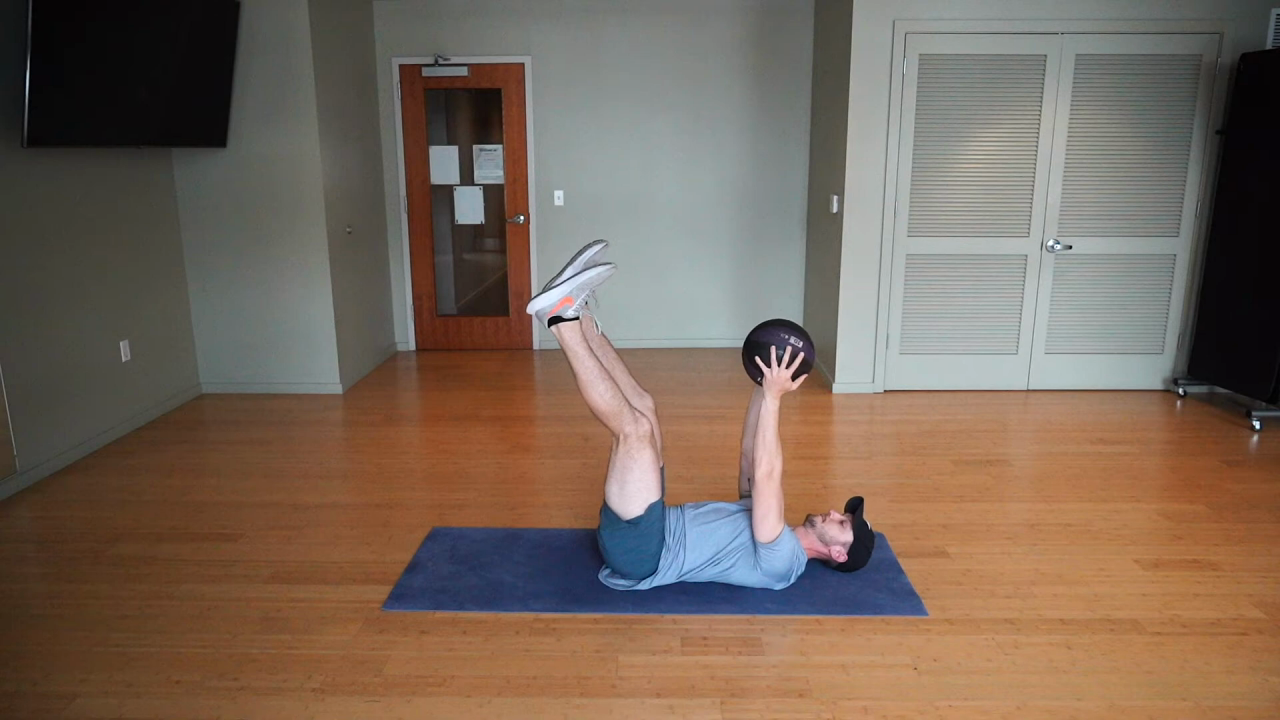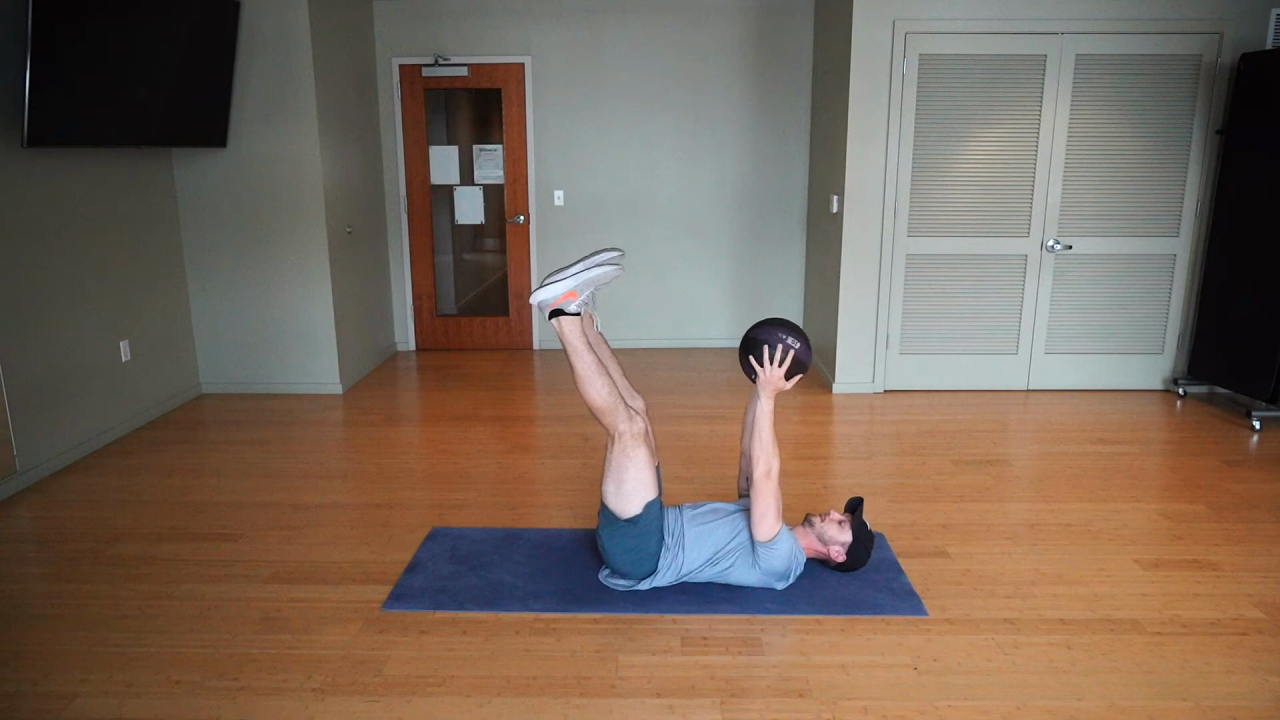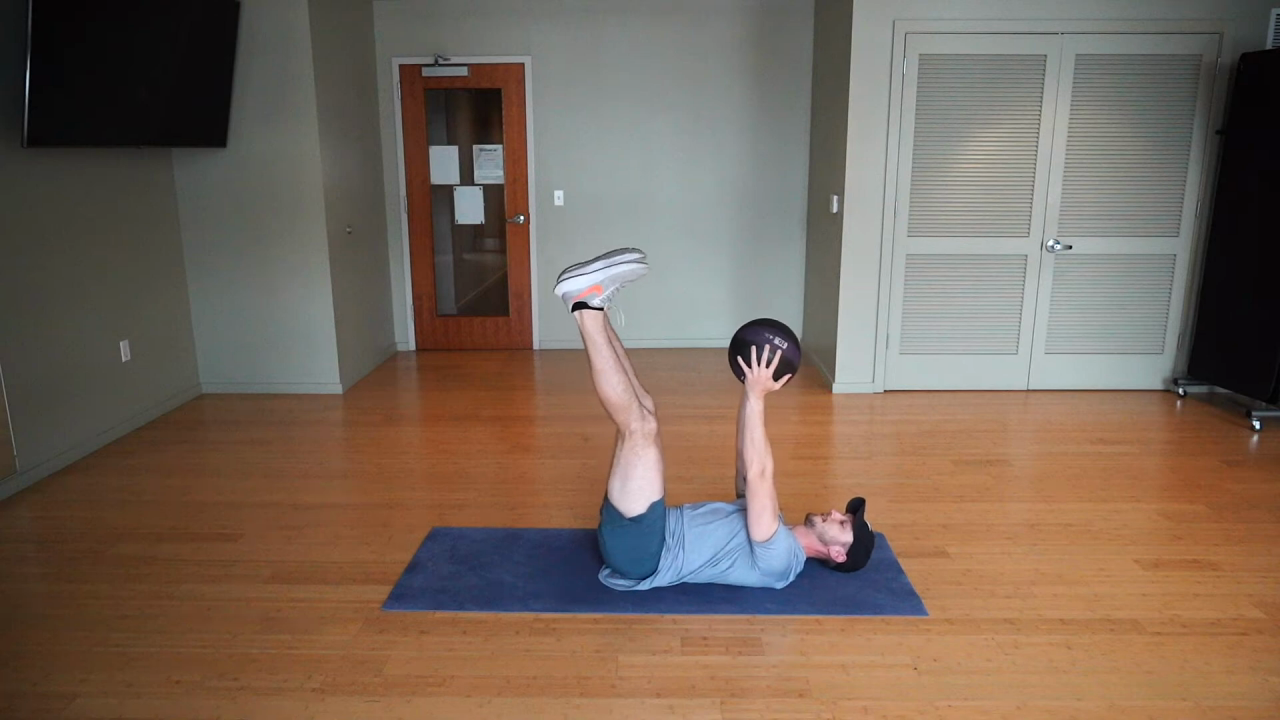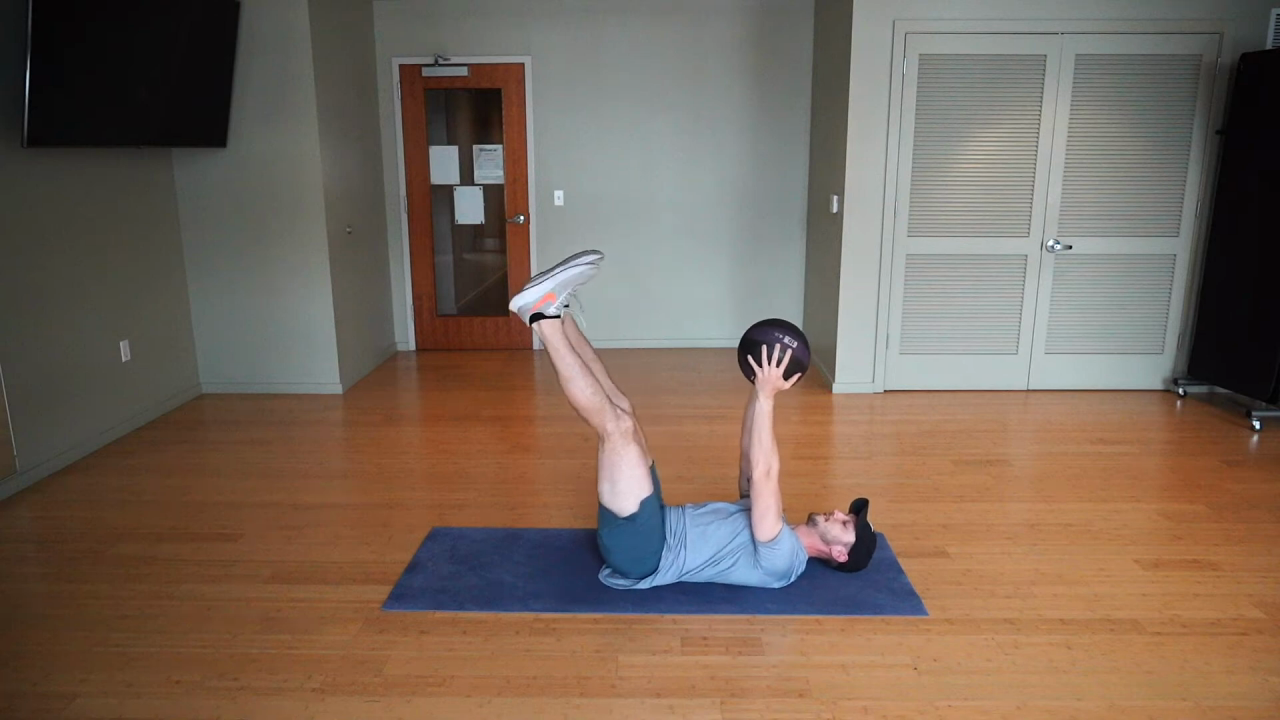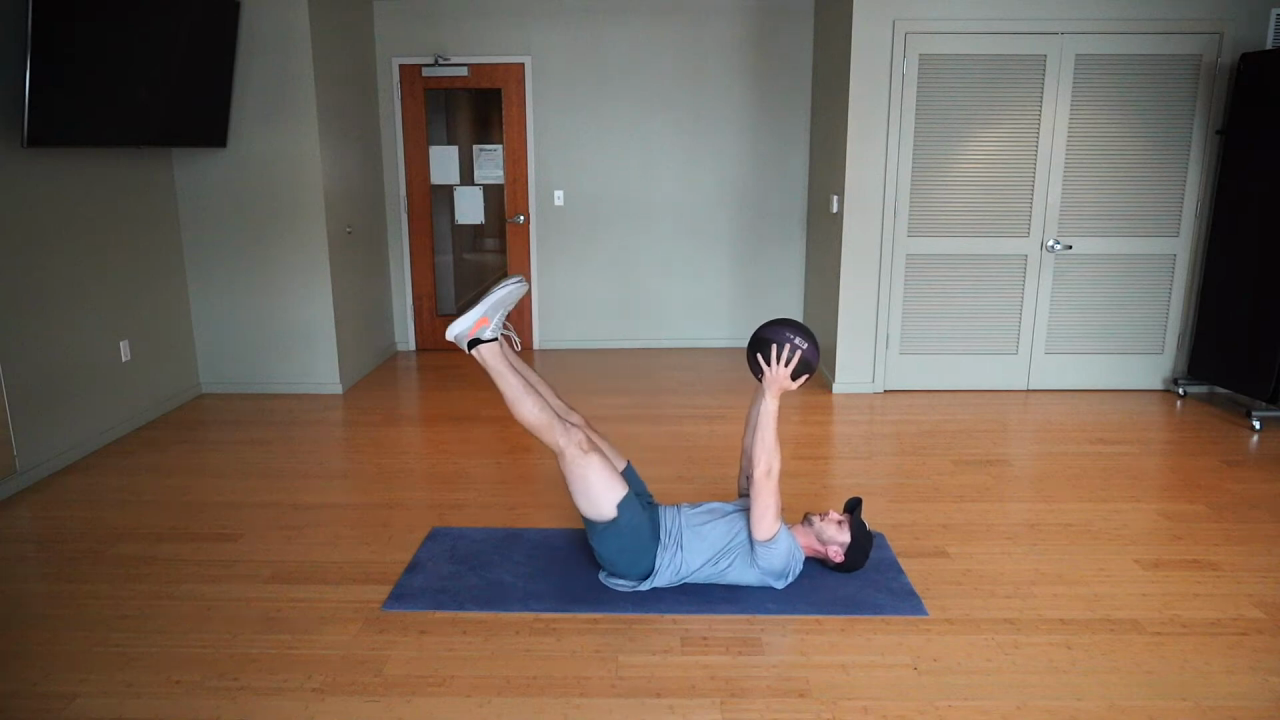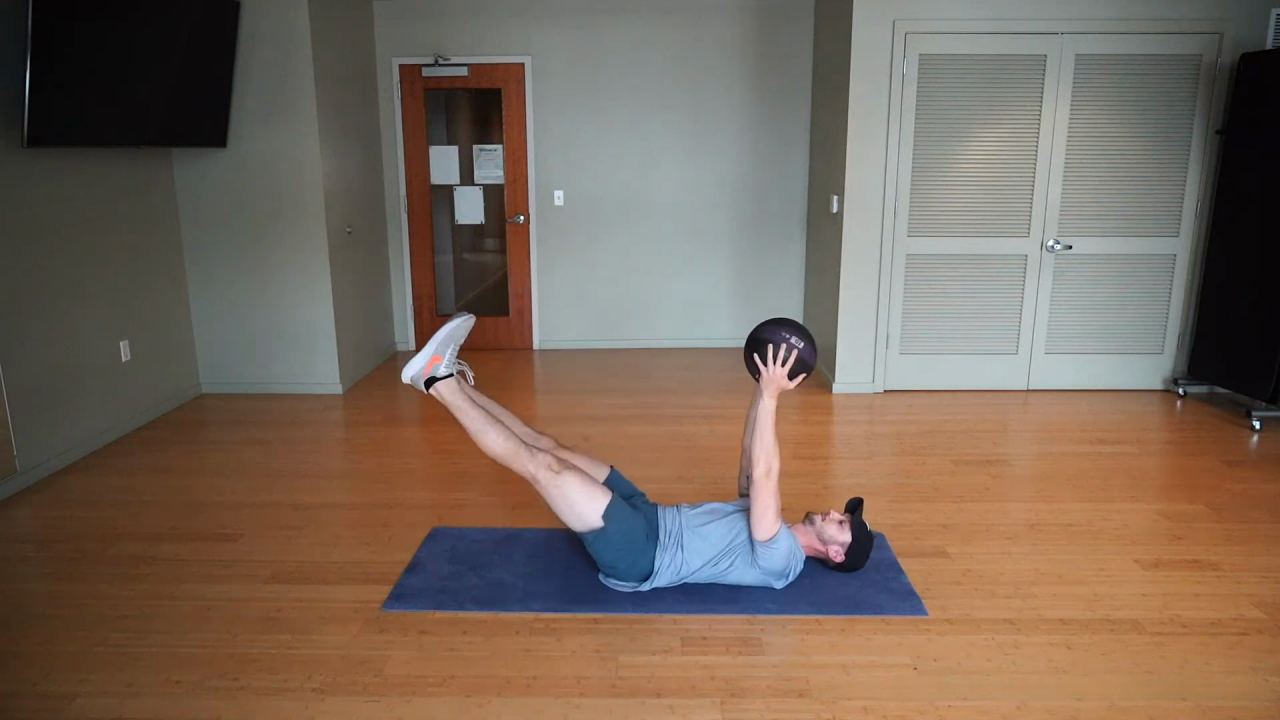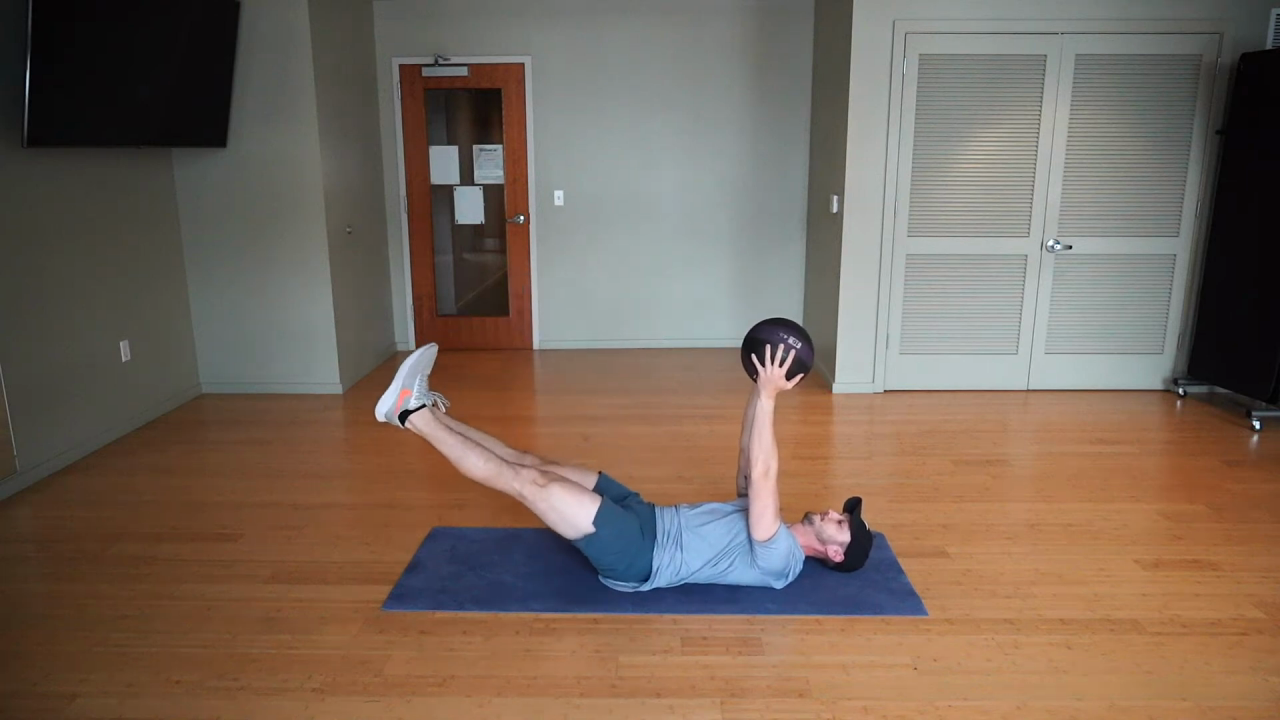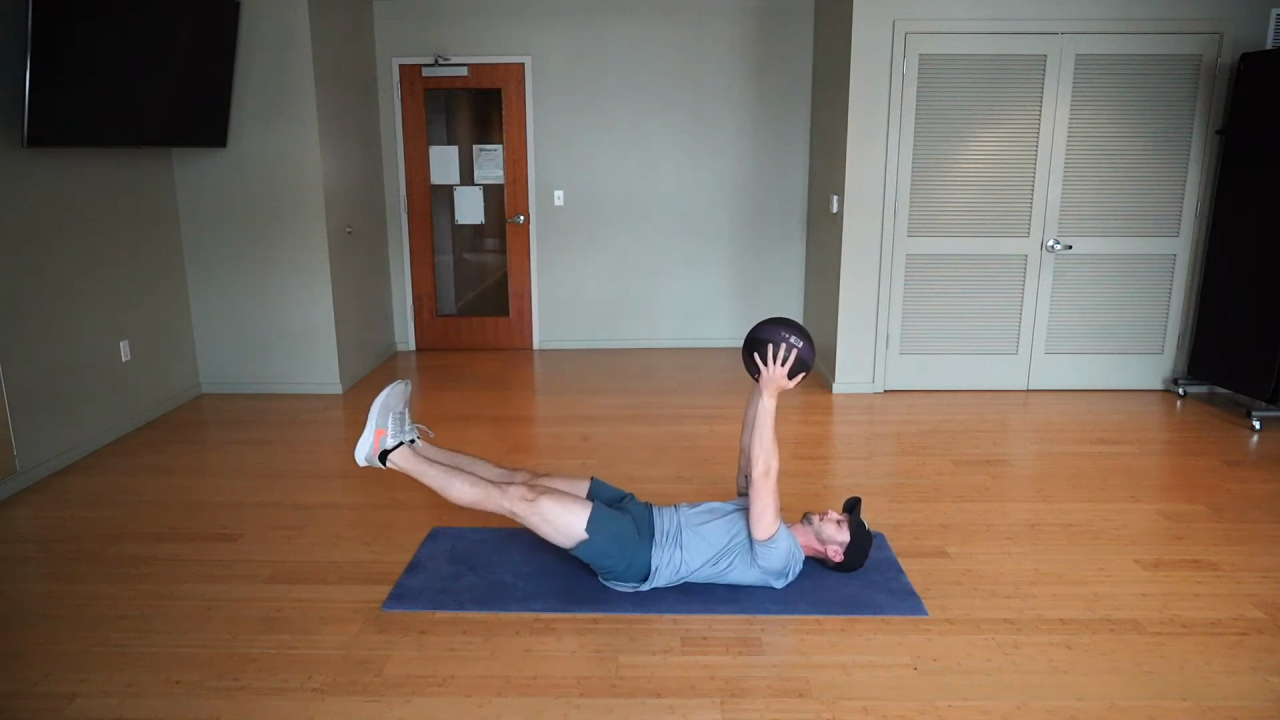
dt=0.3s
person 1, frame 1
left shoulder: (782, 560)
right shoulder: (770, 522)
left elbow: (766, 476)
right elbow: (750, 464)
left wrist: (773, 398)
right wrist: (763, 390)
left hip: (637, 552)
right hip: (652, 531)
left knee: (634, 427)
right knee: (642, 408)
left ankle: (564, 319)
right ankle: (577, 315)
person 1, frame 2
left shoulder: (780, 560)
right shoulder: (770, 527)
left elbow: (764, 475)
right elbow: (750, 469)
left wrist: (767, 397)
right wrist: (761, 390)
left hip: (637, 553)
right hip: (656, 533)
left knee: (627, 426)
right knee: (632, 409)
left ankle: (566, 312)
right ankle: (575, 312)
person 1, frame 3
left shoulder: (779, 559)
right shoulder: (772, 528)
left elbow: (758, 474)
right elbow: (746, 467)
left wrist: (755, 398)
right wrist: (754, 390)
left hip: (637, 552)
right hip: (655, 532)
left knee: (638, 425)
right knee: (641, 411)
left ankle: (588, 308)
right ankle: (592, 306)
person 1, frame 4
left shoulder: (782, 558)
right shoulder: (773, 528)
left elbow: (765, 475)
right elbow: (750, 466)
left wrist: (765, 397)
right wrist: (759, 392)
left hip: (640, 553)
right hip: (658, 528)
left knee: (616, 425)
right knee: (620, 412)
left ankle: (545, 318)
right ankle: (556, 317)
person 1, frame 5
left shoulder: (780, 559)
right shoulder: (769, 535)
left elbow: (764, 475)
right elbow: (750, 468)
left wrist: (772, 397)
right wrist: (765, 392)
left hip: (638, 555)
right hip: (652, 524)
left knee: (571, 440)
right knee: (577, 427)
left ankle: (485, 344)
right ankle: (496, 345)
person 1, frame 6
left shoulder: (780, 559)
right shoulder: (773, 532)
left elbow: (765, 475)
right elbow: (751, 464)
left wrist: (770, 397)
right wrist: (763, 391)
left hip: (638, 554)
right hip: (649, 521)
left knee: (541, 463)
right knee: (550, 449)
left ankle: (441, 383)
right ankle: (453, 382)
person 1, frame 7
left shoulder: (780, 558)
right shoulder: (771, 531)
left elbow: (762, 475)
right elbow: (749, 468)
left wrist: (769, 397)
right wrist: (759, 391)
left hip: (638, 555)
right hip: (645, 520)
left knee: (527, 481)
right knee: (534, 464)
left ankle: (415, 414)
right ankle: (428, 413)
person 1, frame 8
left shoulder: (779, 559)
right shoulder: (769, 526)
left elbow: (764, 475)
right elbow: (749, 465)
left wrist: (770, 397)
right wrist: (761, 392)
left hip: (636, 554)
right hip: (642, 519)
left knee: (516, 498)
right knee: (526, 480)
left ankle: (394, 455)
right ankle: (411, 447)
